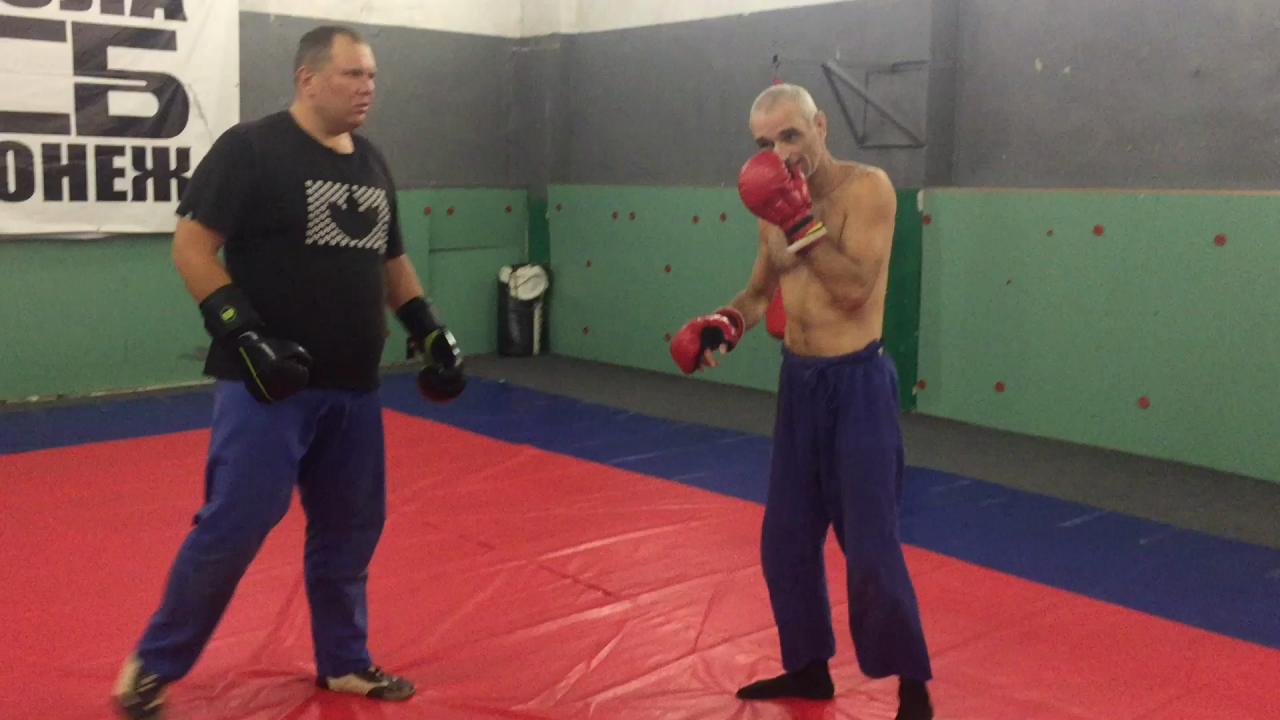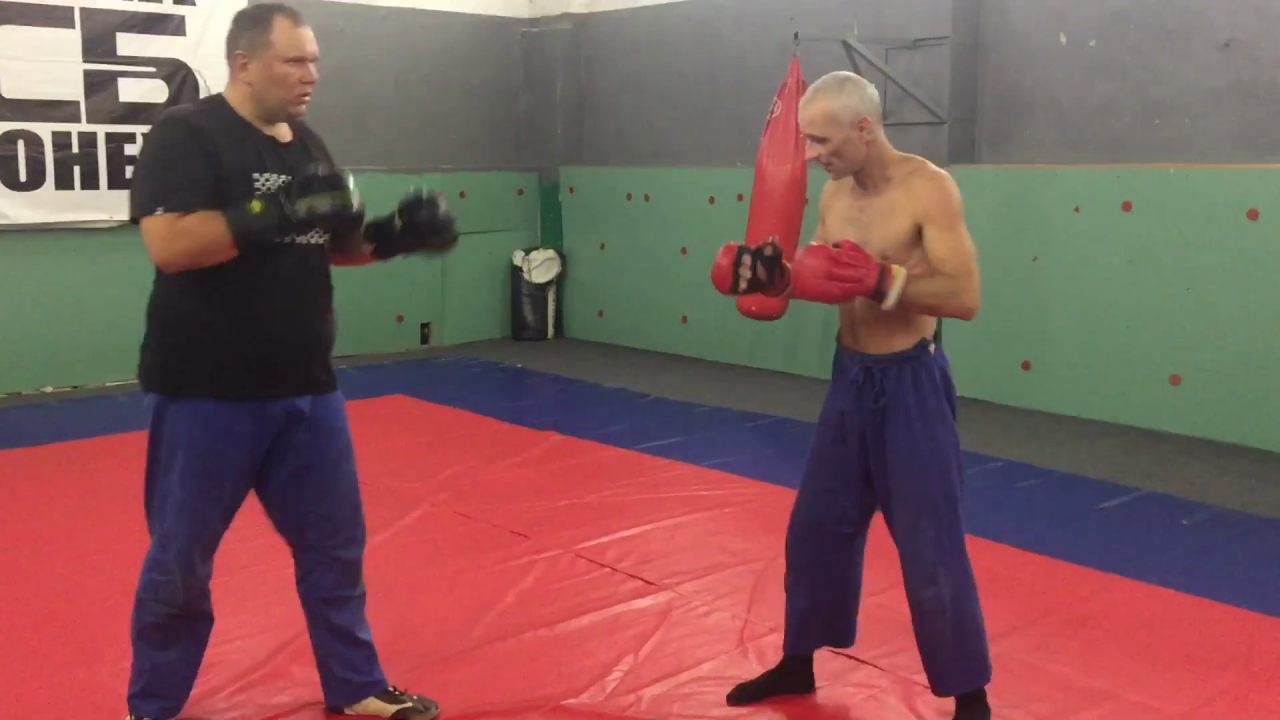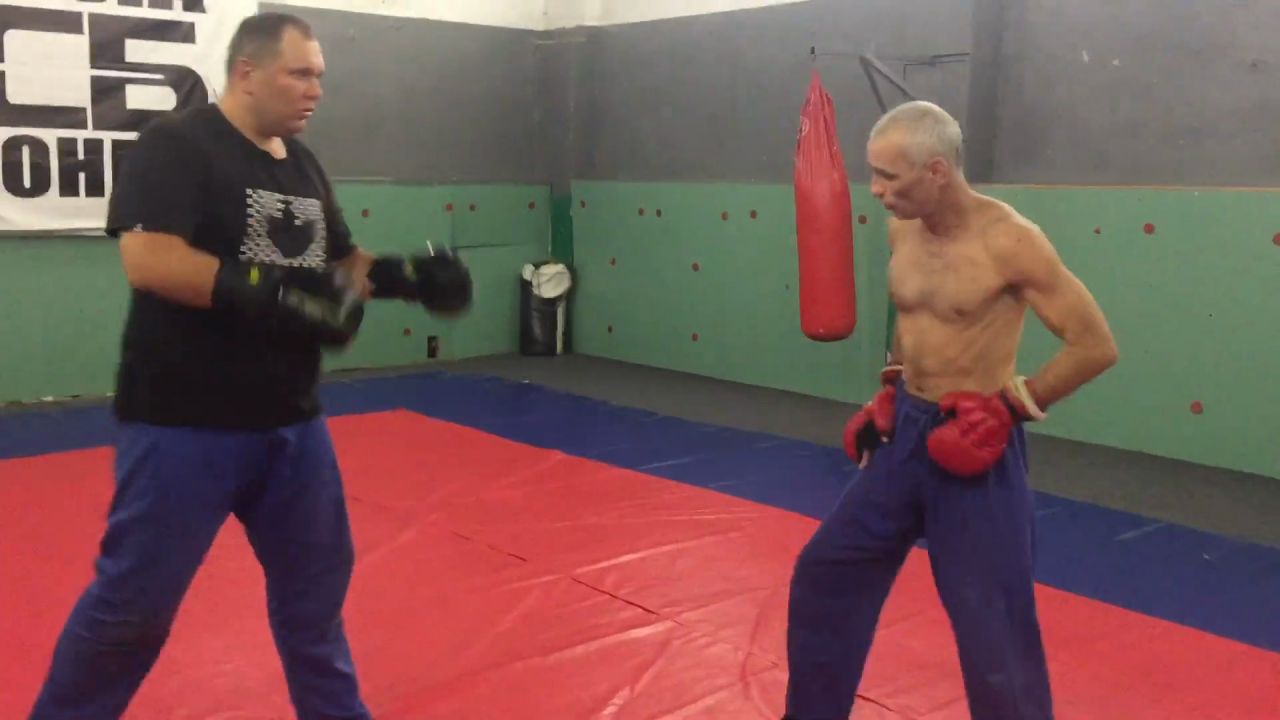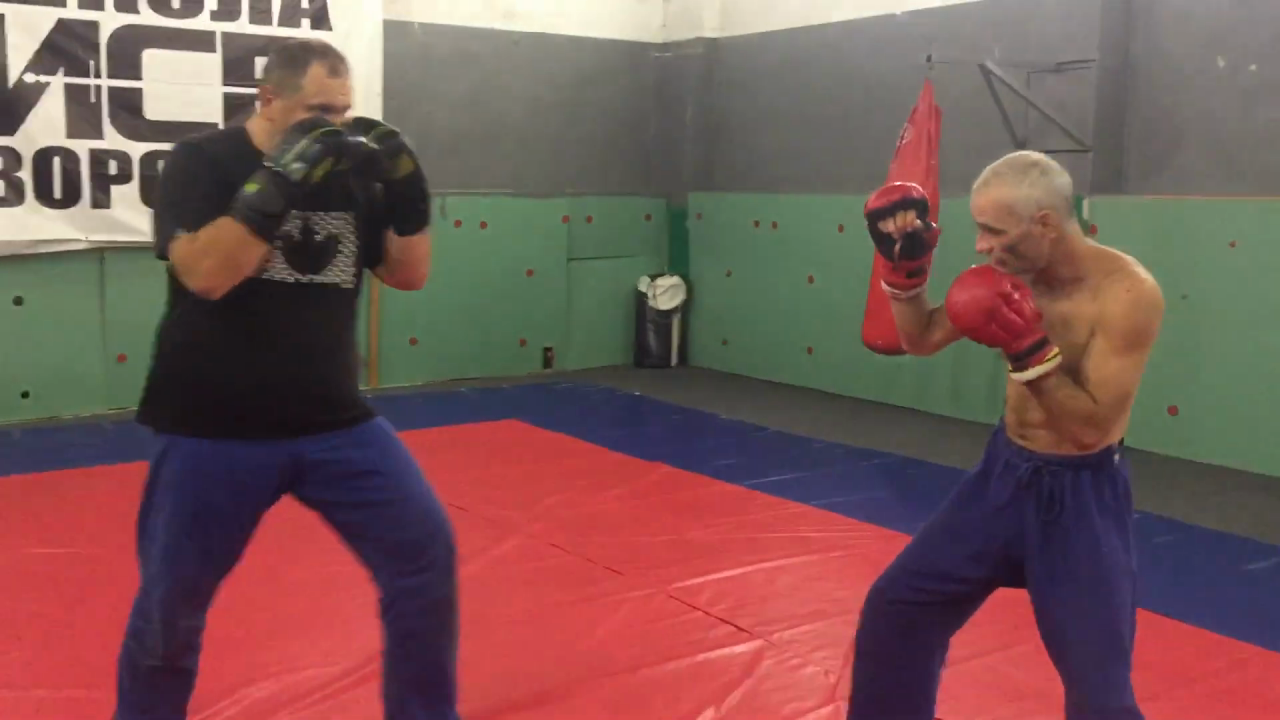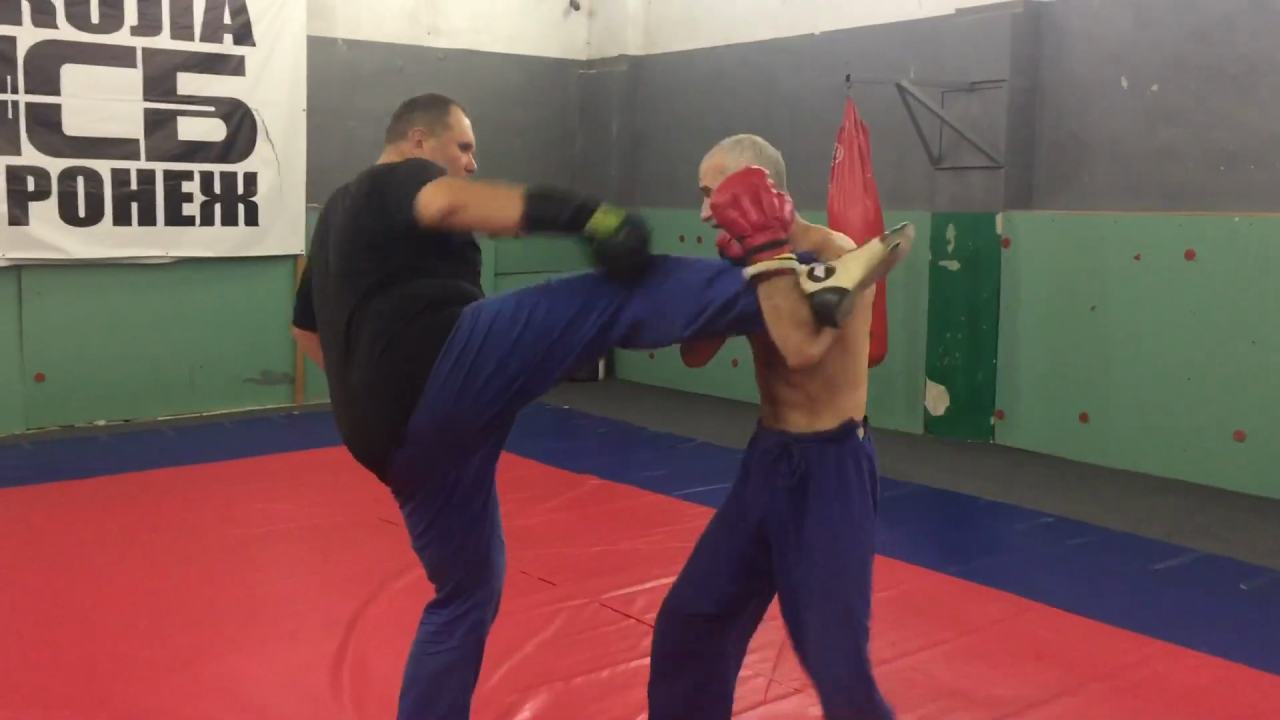
dt=1s
person 1, frame 1
left shoulder: (372, 162)
right shoulder: (250, 147)
left elbow: (391, 261)
right elbow: (192, 244)
left wrist: (430, 330)
right wrist: (239, 333)
left hip: (352, 383)
right hip: (269, 381)
left knee: (351, 525)
right knee: (232, 527)
left ankle: (343, 662)
person 1, frame 2
left shoulder: (306, 146)
right shoulder: (186, 133)
left elbow: (341, 246)
right elbow: (169, 245)
left wrist: (399, 230)
right wrist: (279, 207)
left hip: (305, 389)
right hip: (205, 393)
left knee: (333, 539)
right knee: (182, 555)
person 1, frame 3
left shoulder: (301, 162)
right shoulder: (173, 144)
left elbow: (338, 266)
right elbow: (146, 262)
left wrist: (407, 276)
right wrist: (276, 295)
left hip: (287, 419)
right hip: (182, 419)
left knee: (315, 572)
right knee: (136, 595)
person 1, frame 4
left shoulder: (347, 171)
right shoulder: (199, 163)
left elbow: (408, 273)
right elbow: (204, 273)
left wrist: (408, 190)
right wrist: (279, 182)
left hip: (332, 421)
right hip: (213, 428)
left knee: (423, 548)
right knee: (173, 597)
person 1, frame 5
left shoulder: (346, 212)
right shoulder: (397, 180)
left elbow: (312, 329)
right elbow: (457, 204)
right wrist: (586, 215)
left hip: (396, 427)
right hip: (442, 367)
left knee: (467, 593)
right knee: (618, 292)
person 2, frame 1
left shoulder: (868, 188)
right shoulder: (775, 202)
left elbow: (853, 289)
right elbow: (761, 289)
left wrist: (801, 224)
right wrist: (725, 325)
left hip: (857, 383)
right hip: (798, 381)
left knee: (870, 547)
right knee: (786, 537)
right ankle: (809, 668)
person 2, frame 2
left shoulder: (931, 188)
right shoulder: (836, 191)
left elbow: (965, 298)
right elbow: (808, 275)
left wrist: (882, 280)
right wrist: (766, 271)
left hip: (911, 382)
right hip: (850, 379)
left knee: (929, 549)
right knee: (818, 527)
right ankle: (798, 664)
person 2, frame 3
left shoulder: (1008, 240)
right shoulder: (902, 226)
left elbow: (1097, 346)
left wrist: (1012, 406)
right wrist: (889, 392)
left hip: (983, 444)
right hip: (910, 432)
left knee: (992, 630)
right knee: (824, 570)
person 2, frame 4
left shoulder: (1128, 294)
right shoulder: (1008, 271)
left elbow: (1091, 429)
right elbow: (921, 339)
left wrist: (1028, 349)
right wrist: (906, 267)
left hip: (1079, 495)
right hip: (1003, 473)
right knee: (895, 606)
person 2, frame 5
left shoulder: (833, 253)
right shoulder: (752, 258)
left elbow: (804, 349)
right elbow: (696, 355)
left wrist: (766, 253)
left hip: (830, 468)
right hip: (767, 460)
left knee: (833, 660)
right knee: (691, 616)
